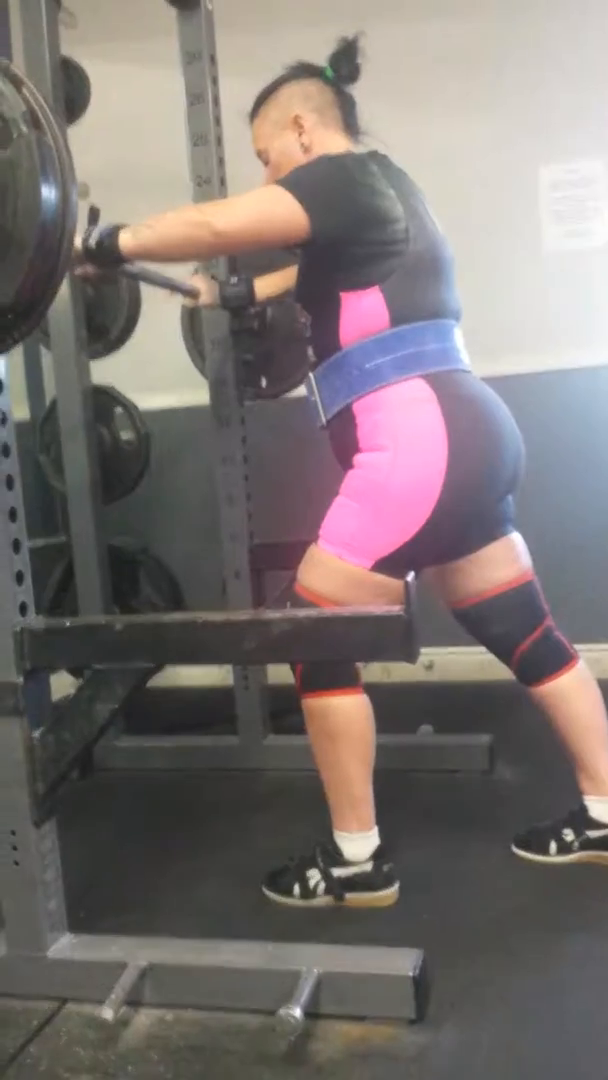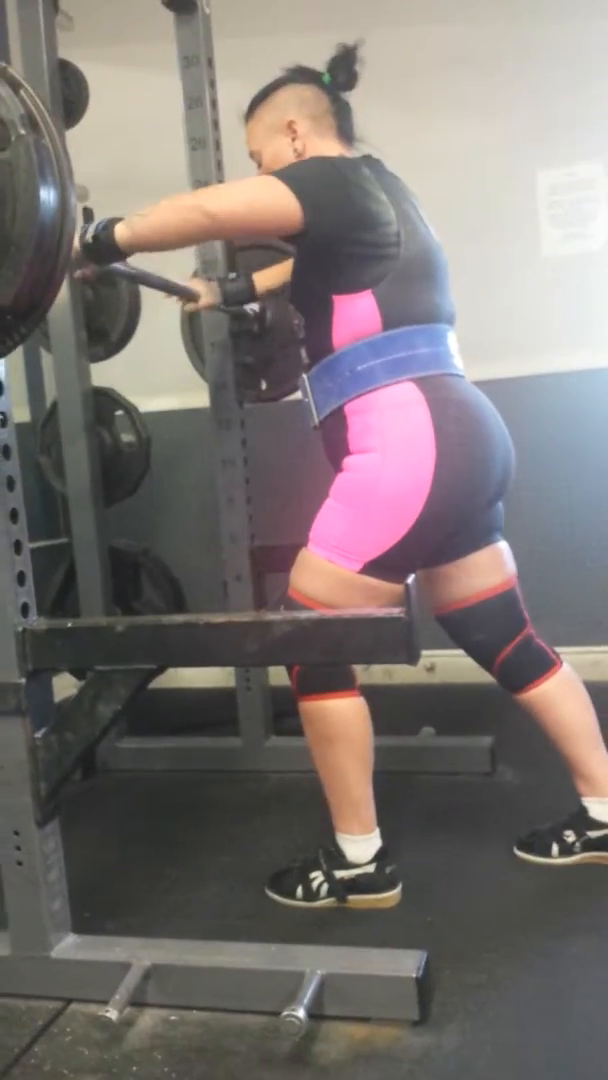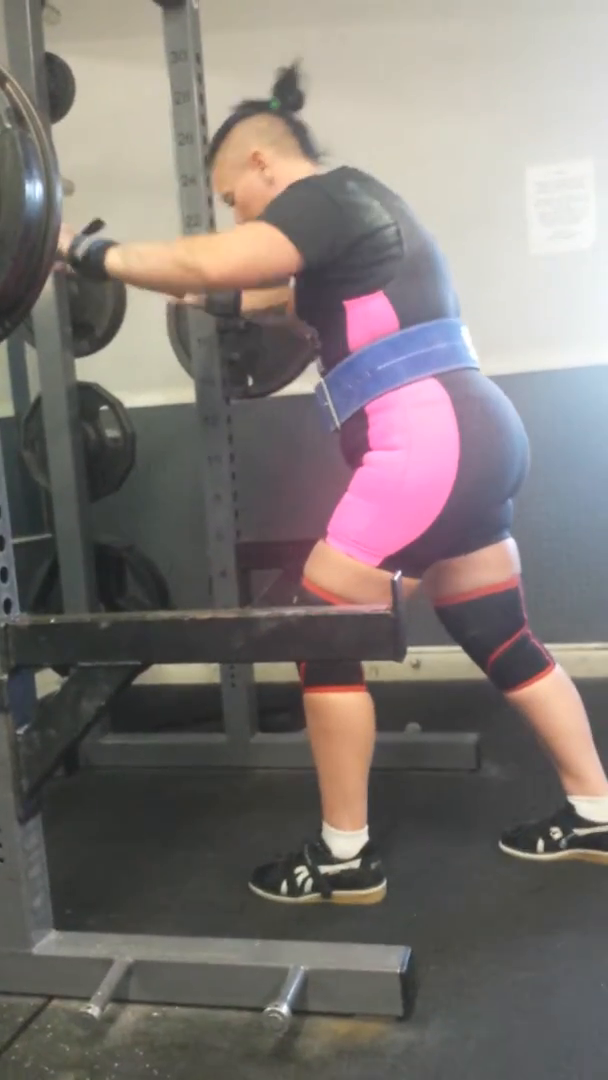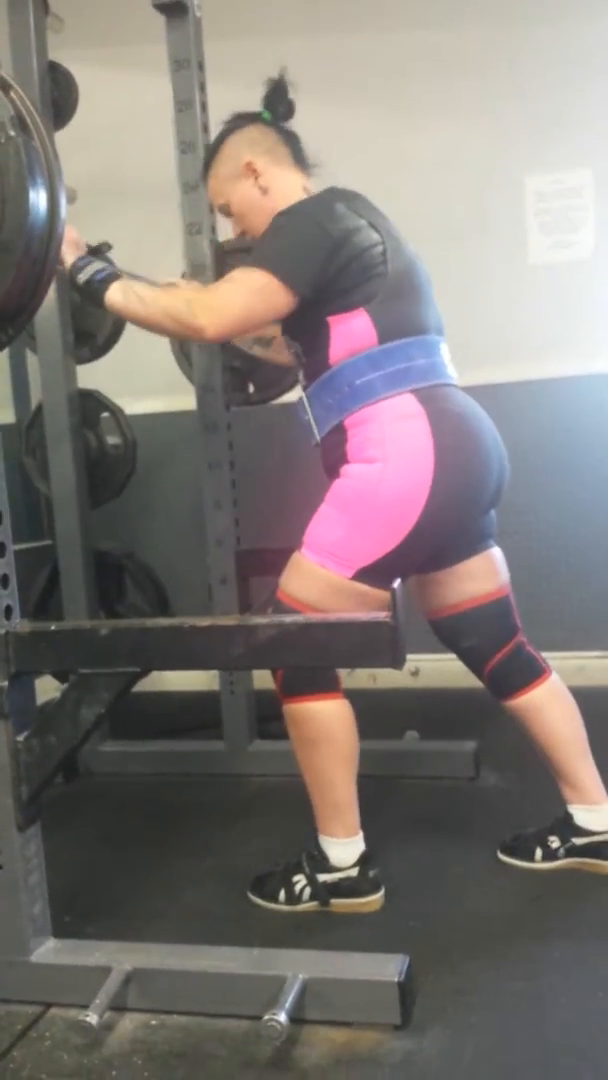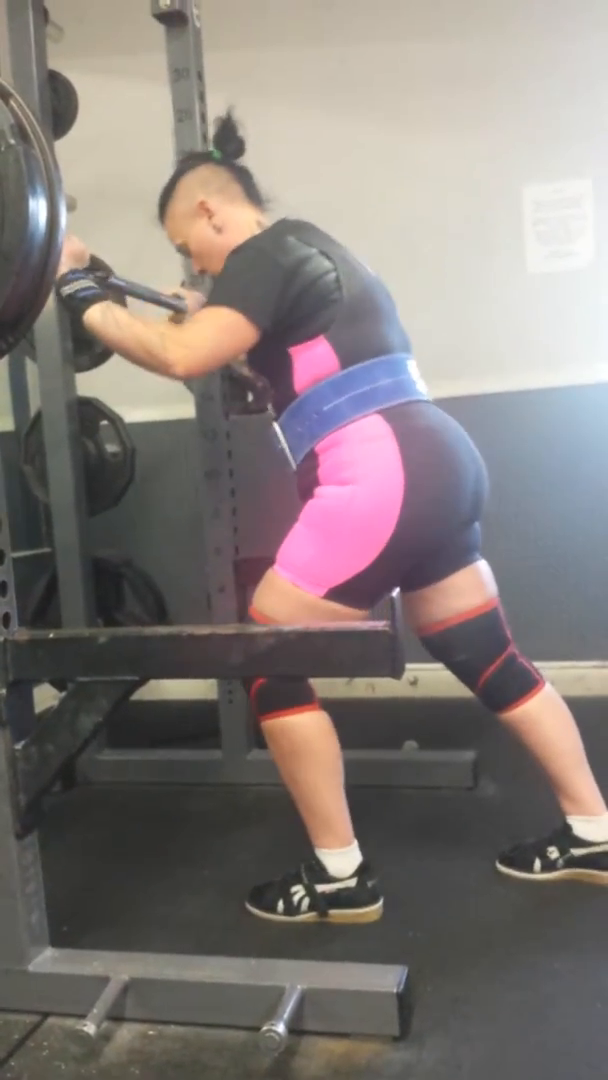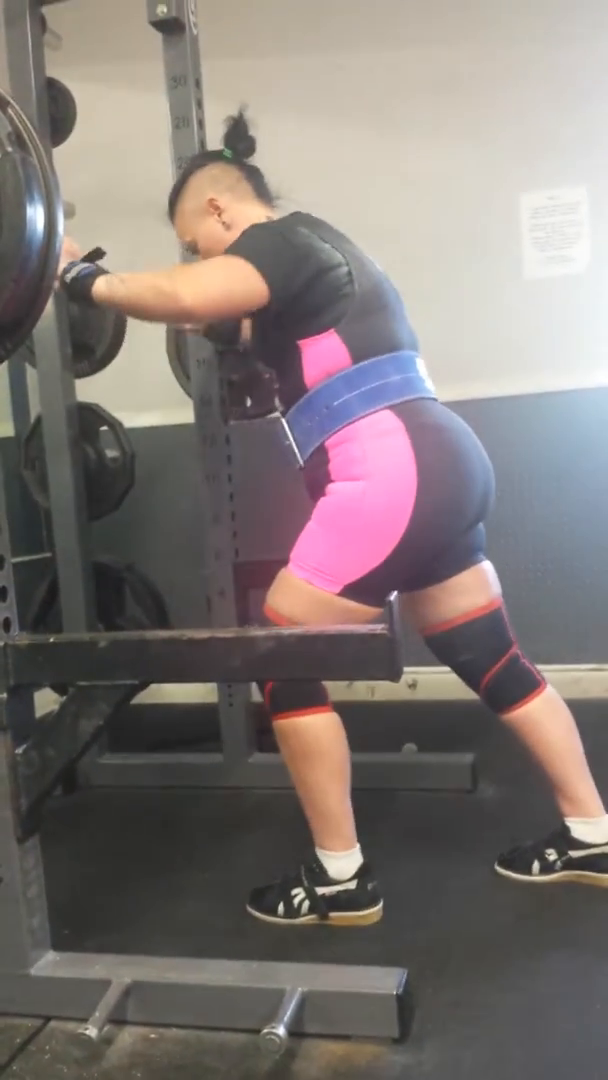
dt=0.4s
person 1, frame 1
left shoulder: (345, 177)
right shoulder: (377, 188)
left elbow: (221, 224)
left wrist: (106, 242)
right wrist: (236, 293)
left hip: (415, 444)
right hip: (467, 435)
right knee: (524, 634)
left ankle: (357, 860)
person 1, frame 2
left shoulder: (340, 179)
right shoulder: (370, 195)
left elbow: (214, 208)
left wrist: (105, 239)
right wrist: (234, 290)
left hip: (407, 447)
right hip: (460, 438)
right knee: (504, 640)
left ankle: (361, 862)
person 1, frame 3
left shoulder: (325, 195)
right shoulder: (354, 203)
left elbow: (215, 265)
right elbow: (312, 298)
left wrist: (94, 254)
right wrist: (239, 300)
left hip: (424, 444)
right hip: (472, 434)
right knee: (500, 639)
left ankle: (345, 856)
person 1, frame 4
left shoulder: (314, 220)
right shoulder: (346, 221)
left elbow: (212, 318)
right elbow: (306, 335)
left wrist: (96, 278)
left hip: (402, 458)
right hip: (456, 449)
right knee: (495, 647)
left ankle: (342, 865)
person 1, frame 5
left shoulder: (267, 254)
right shoulder: (306, 250)
left elbow: (183, 356)
left wrist: (81, 293)
right wrist: (207, 313)
left hip: (378, 479)
right hip: (436, 465)
left knee: (269, 664)
right knee: (489, 661)
left ankle: (340, 876)
person 1, frame 6
left shoulder: (281, 238)
right shoulder: (316, 248)
left elbow: (190, 296)
left wrist: (81, 277)
left hip: (387, 476)
right hip: (441, 464)
right knee: (491, 660)
left ankle: (341, 877)
